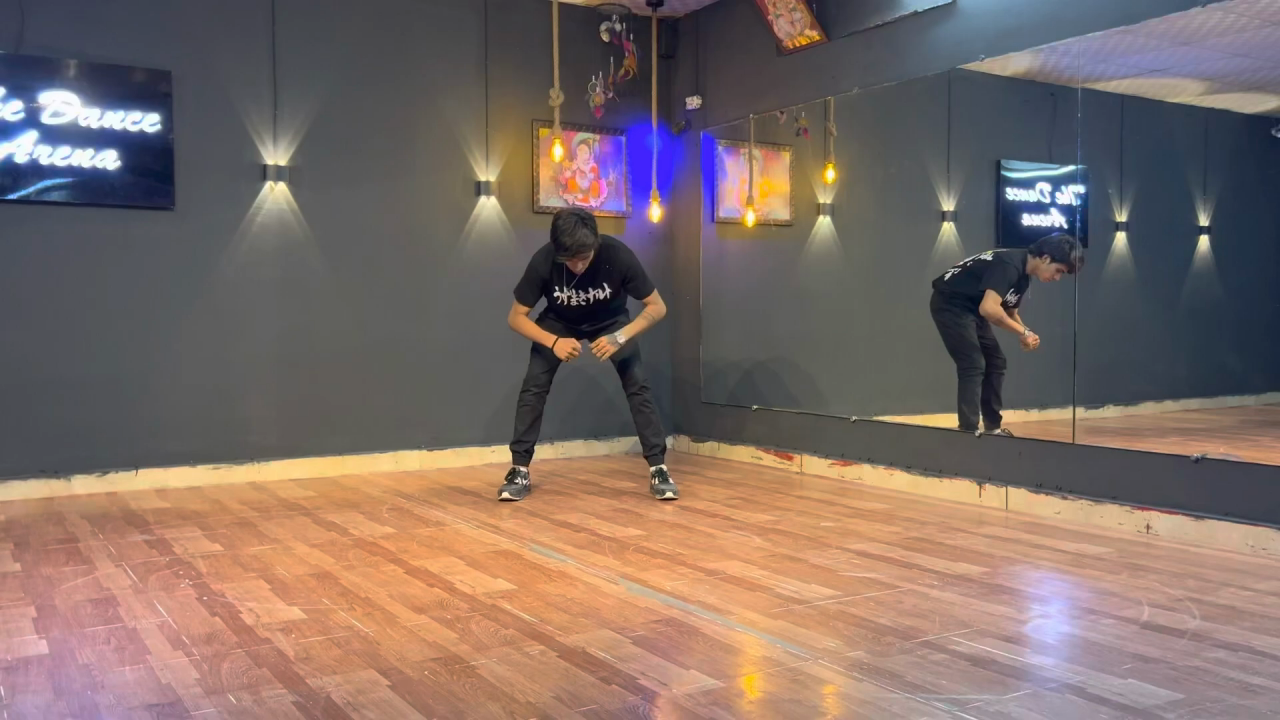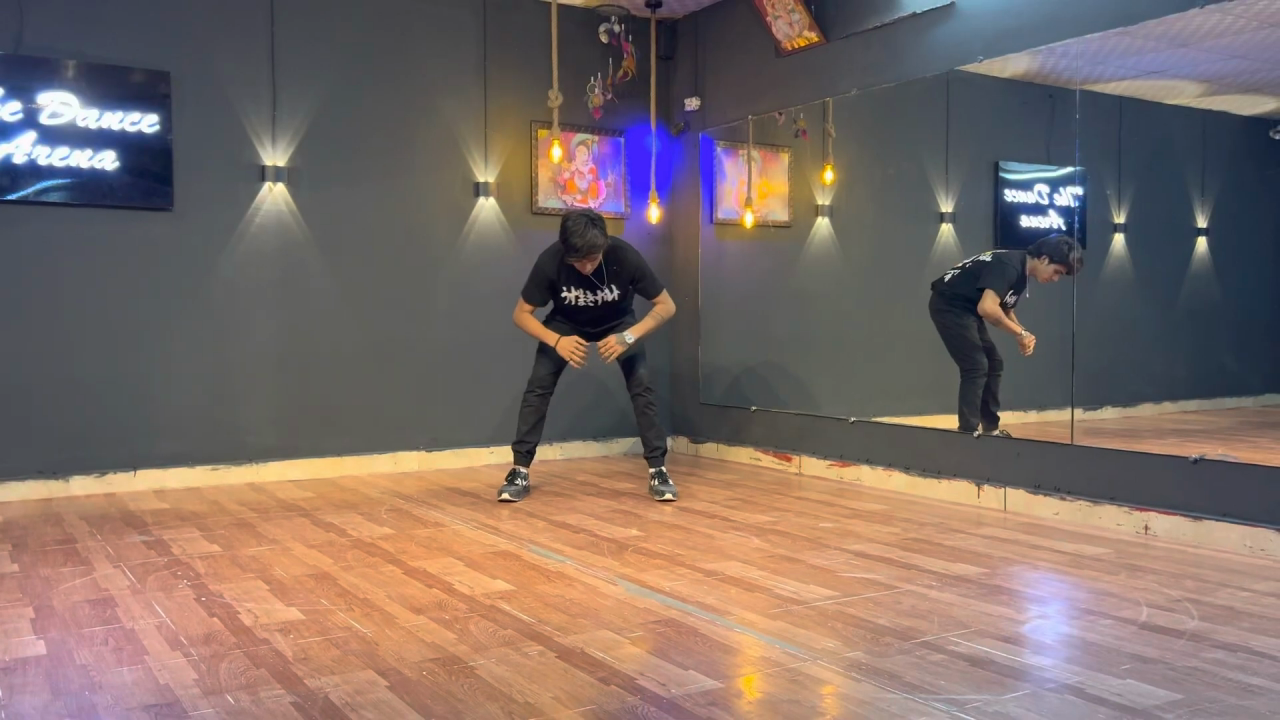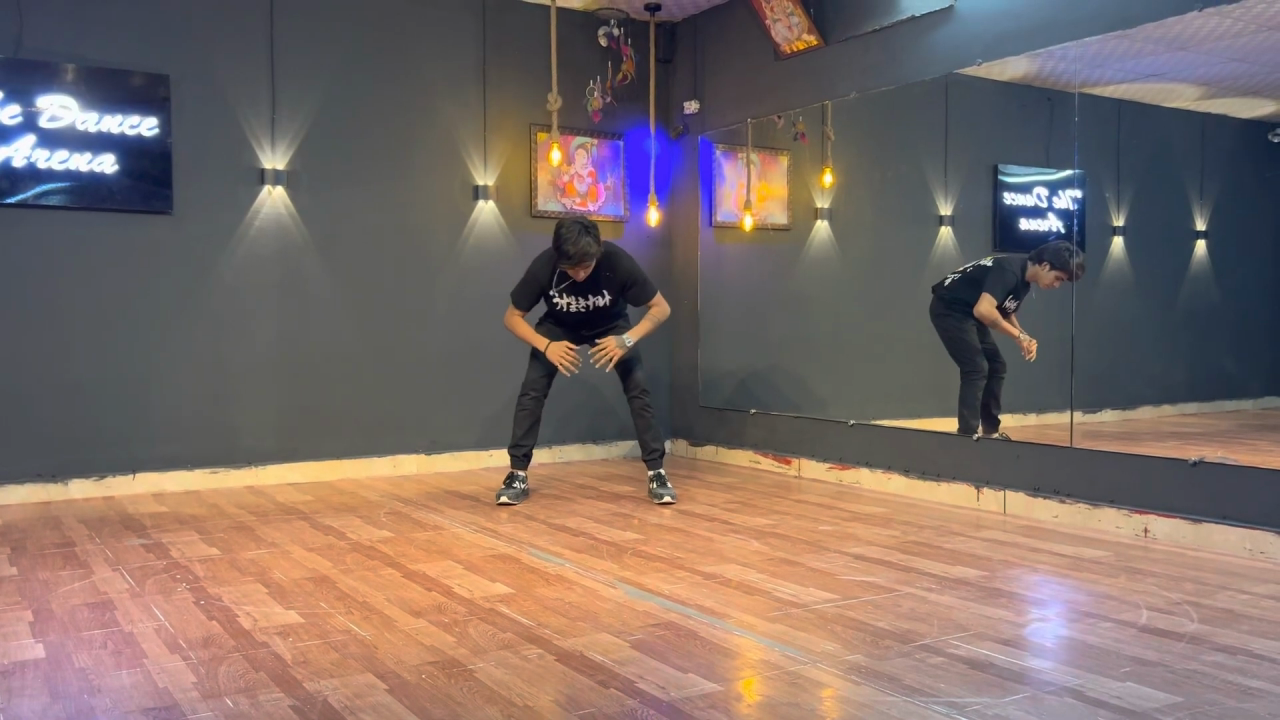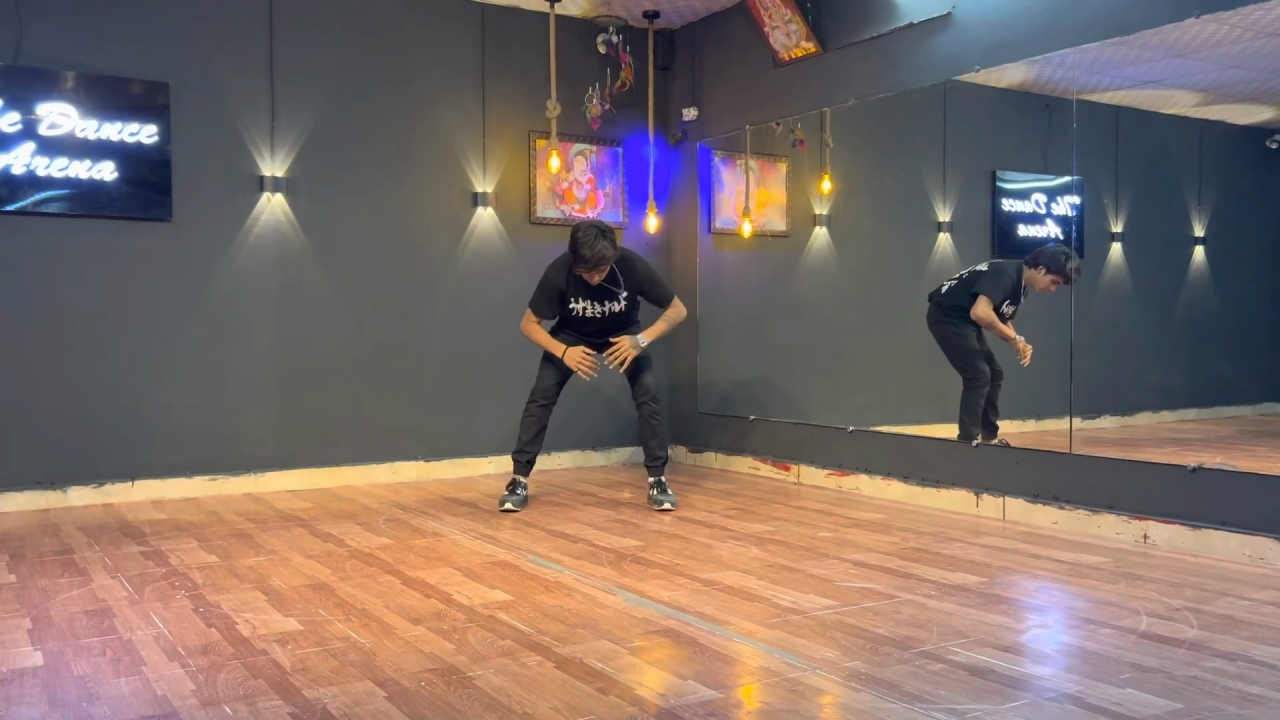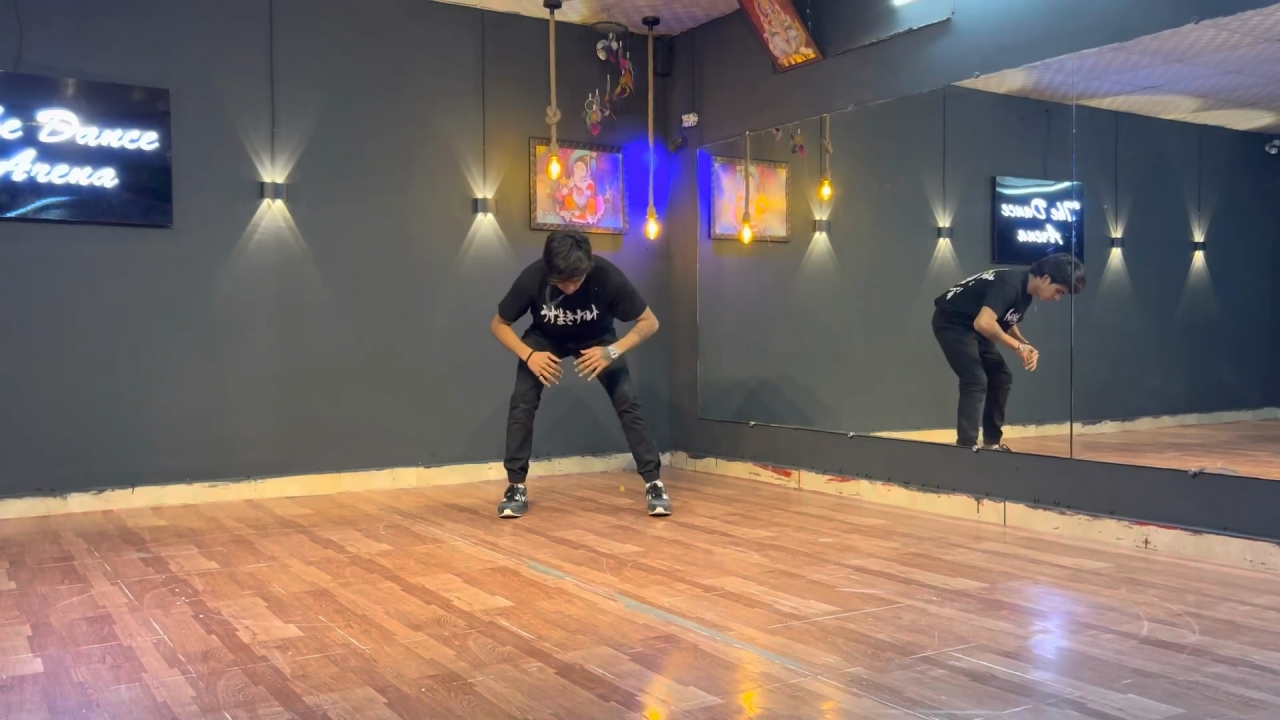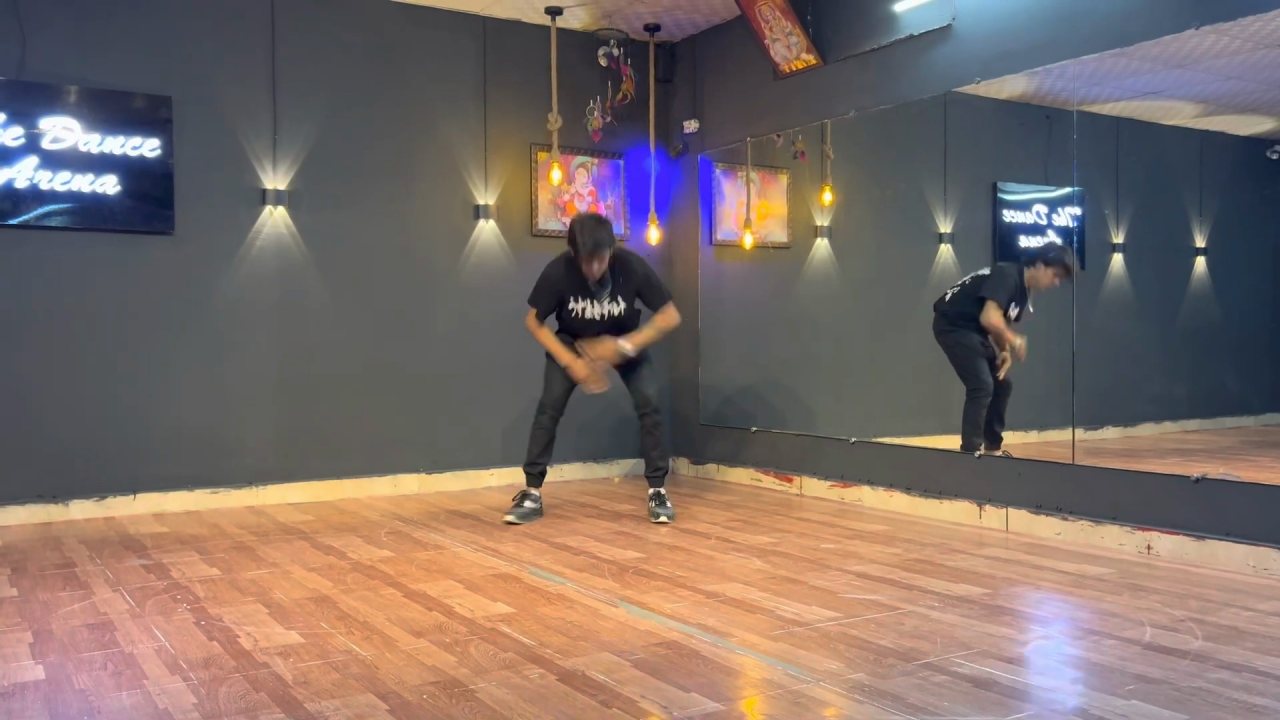
dt=0.4s
person 1, frame 1
left shoulder: (618, 255)
right shoulder: (543, 261)
left elbow: (657, 306)
right elbow: (516, 316)
left wrist: (621, 337)
right wrist: (553, 342)
left hip: (611, 322)
right hip: (559, 324)
left knee: (637, 386)
right knee: (533, 386)
left ankle: (658, 468)
right ankle: (520, 470)
person 1, frame 2
left shoulder: (625, 256)
right shoulder: (550, 261)
left elbow: (666, 306)
right elbow: (521, 313)
left wrist: (628, 337)
right wrist: (556, 341)
left hip: (617, 324)
right hip: (565, 325)
left knee: (641, 387)
right knee: (538, 387)
left ankle: (658, 470)
right ankle: (520, 470)
person 1, frame 3
left shoulder: (619, 261)
right shoulder: (543, 266)
left elbow: (660, 308)
right elbow: (512, 316)
left wrist: (627, 339)
right wrist: (546, 346)
left hip: (611, 326)
right hip: (559, 328)
left knee: (638, 389)
right knee: (532, 390)
left ankle: (656, 472)
right ankle: (518, 473)
person 1, frame 4
left shoulder: (633, 266)
right shoulder: (558, 272)
left elbow: (677, 310)
right elbow: (529, 323)
left wrist: (642, 340)
right wrist: (563, 352)
left hip: (623, 334)
right hip: (570, 335)
left knee: (647, 397)
right knee: (541, 396)
left ankle: (657, 479)
right ankle: (519, 480)
person 1, frame 5
left shoulder: (608, 276)
right shoulder: (532, 278)
left elbow: (649, 322)
right elbow: (499, 324)
left wrist: (613, 351)
right wrist: (529, 355)
left hip: (597, 340)
right hip: (545, 341)
left knee: (627, 401)
right knee: (522, 402)
left ankle: (653, 483)
right ankle: (516, 486)
person 1, frame 6
left shoulder: (632, 266)
right shoulder: (557, 271)
left elbow: (670, 315)
right elbow: (534, 322)
left wrist: (627, 346)
right wrist: (570, 361)
left hip: (623, 341)
right hip: (572, 342)
left knee: (649, 405)
right knee: (549, 406)
left ankle: (657, 491)
right ankle: (531, 492)
person 2, frame 1
left shoulder: (1023, 275)
right shoulder: (1010, 265)
left elbow: (1009, 313)
right elbow: (988, 308)
left wrist: (1027, 333)
right wrist: (1023, 331)
left hip: (970, 308)
right hip: (950, 304)
left knee: (996, 363)
right knee: (974, 365)
left ankle: (992, 427)
right ankle: (969, 431)
person 2, frame 2
left shoulder: (1022, 274)
right shoulder: (1009, 266)
left elbow: (1005, 311)
right elbow: (986, 308)
left wrist: (1024, 334)
right wrist: (1020, 332)
left hip: (966, 309)
right hip: (949, 306)
left knee: (993, 364)
right knee: (976, 367)
left ankle: (990, 428)
right ankle: (968, 433)
person 2, frame 3
left shoulder: (1024, 280)
right shoulder: (1009, 271)
left elbow: (1005, 314)
right elbow: (983, 310)
left wrist: (1025, 337)
right wrist: (1018, 335)
left hip: (968, 313)
right hip: (949, 309)
left knee: (996, 367)
right knee: (977, 369)
left ankle: (990, 431)
right ankle: (968, 435)
person 2, frame 4
left shoulder: (1021, 287)
right shoulder: (1004, 275)
left elbow: (1002, 321)
right elbow: (979, 312)
left wrist: (1020, 344)
right wrist: (1015, 337)
left hip: (964, 321)
right hip: (946, 317)
left knee: (993, 374)
right knee: (979, 376)
left ankle: (989, 437)
right ankle: (967, 441)
person 2, frame 5
left shoulder: (1026, 292)
right shoulder: (1010, 285)
left elbow: (1007, 324)
right elbow: (983, 323)
left wrist: (1026, 347)
right wrist: (1018, 347)
left hip: (971, 326)
right hip: (951, 323)
left knee: (1001, 377)
right knee: (976, 381)
left ankle: (991, 442)
right ankle: (967, 445)
person 2, frame 6
left shoulder: (1022, 289)
right shoulder: (1007, 278)
left elbow: (1001, 322)
right elbow: (990, 319)
left wrist: (1005, 351)
right wrist: (1014, 342)
left hip: (973, 331)
right hip: (953, 326)
left knee: (1001, 385)
right knee: (982, 385)
left ankle: (992, 448)
right ankle: (970, 452)
